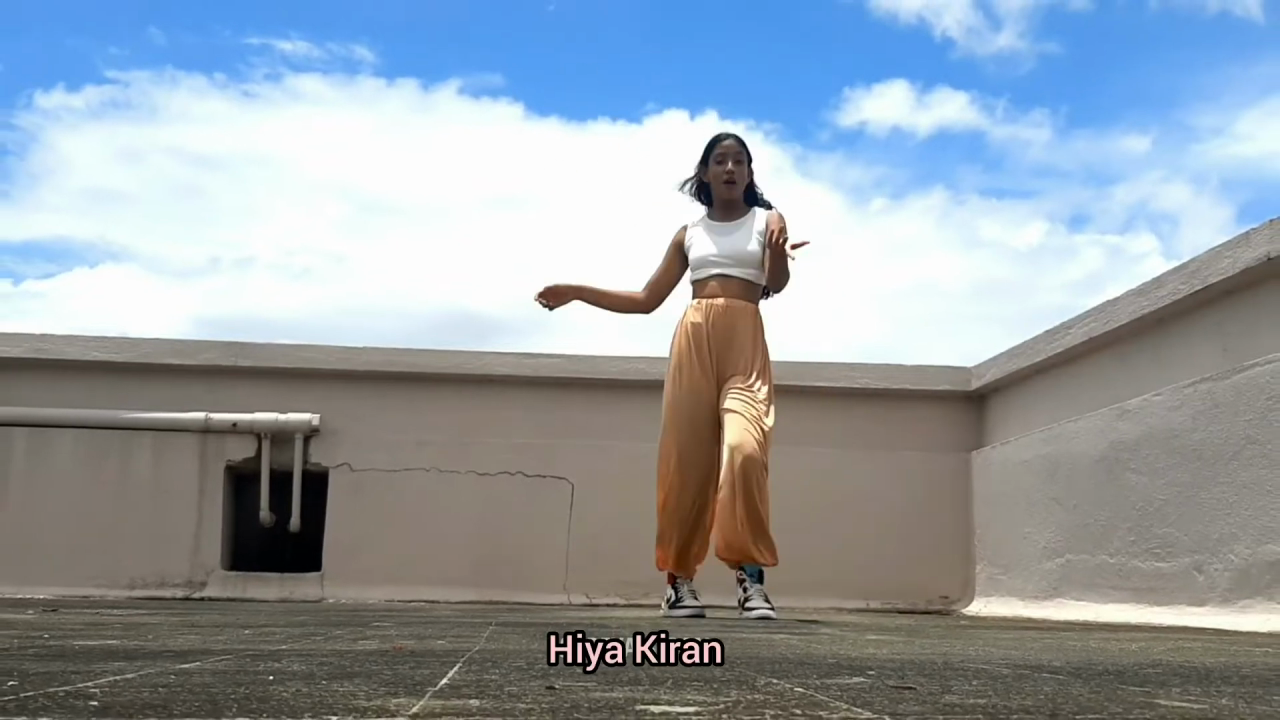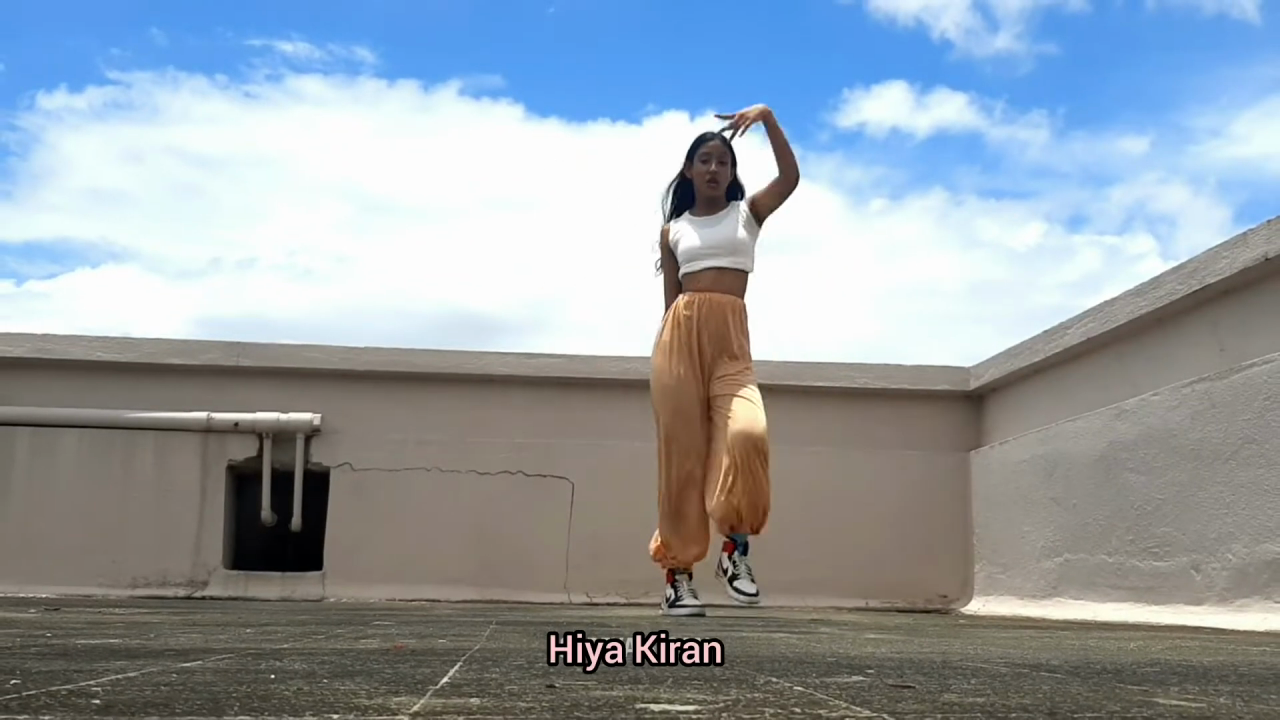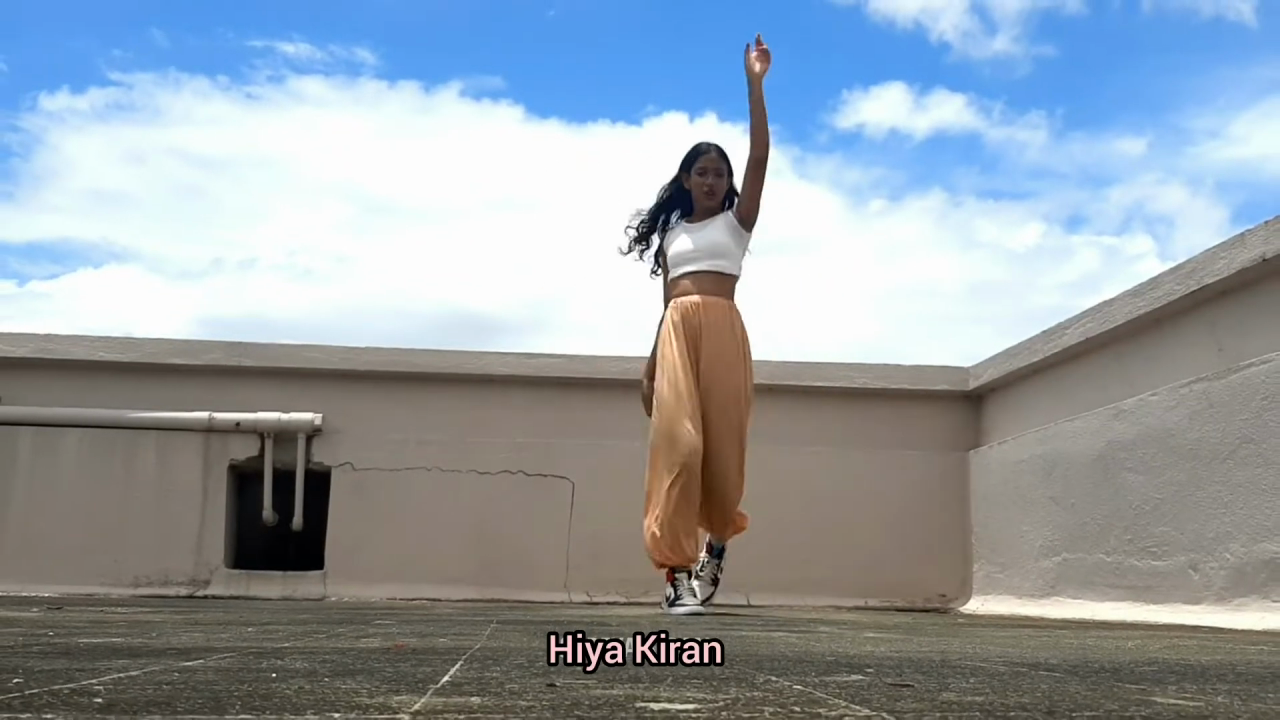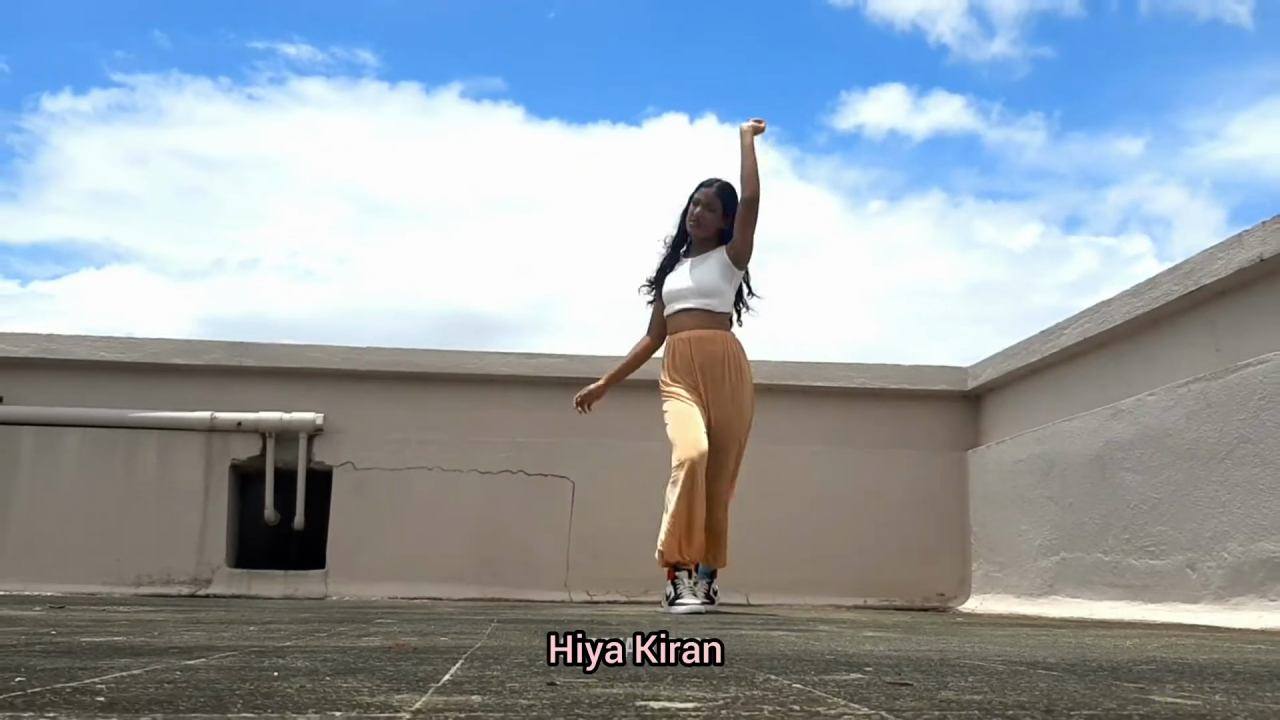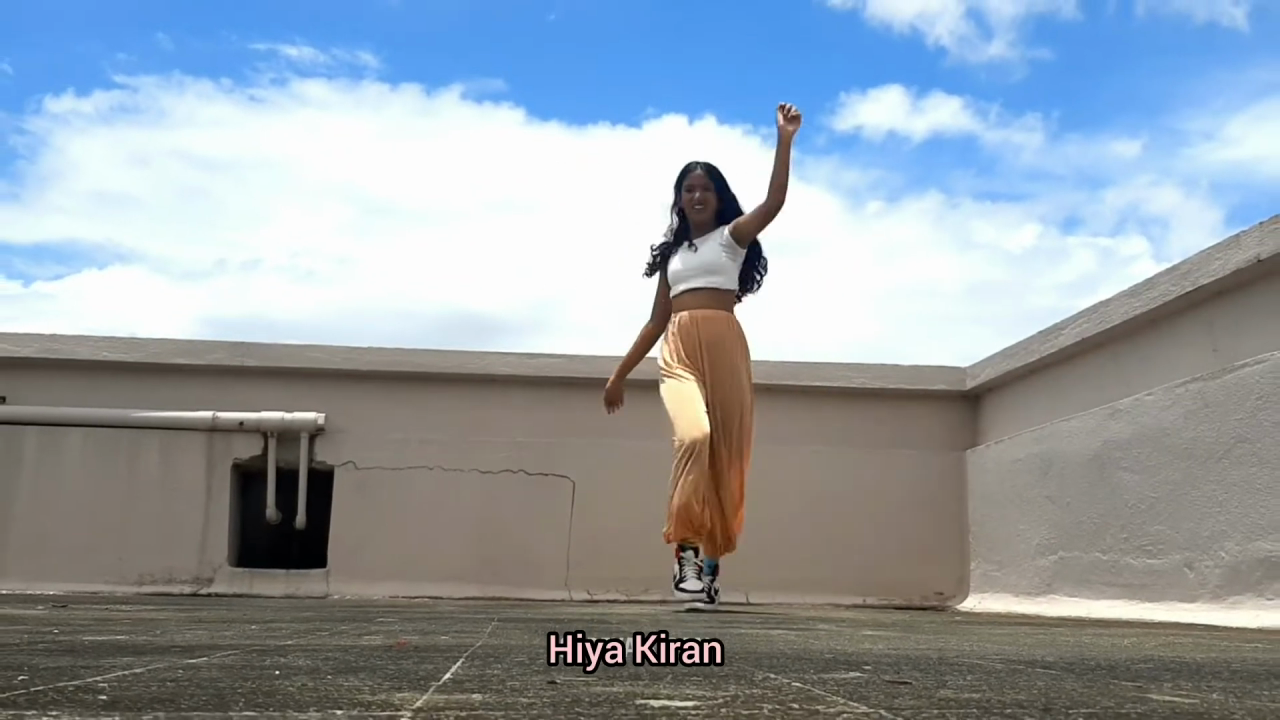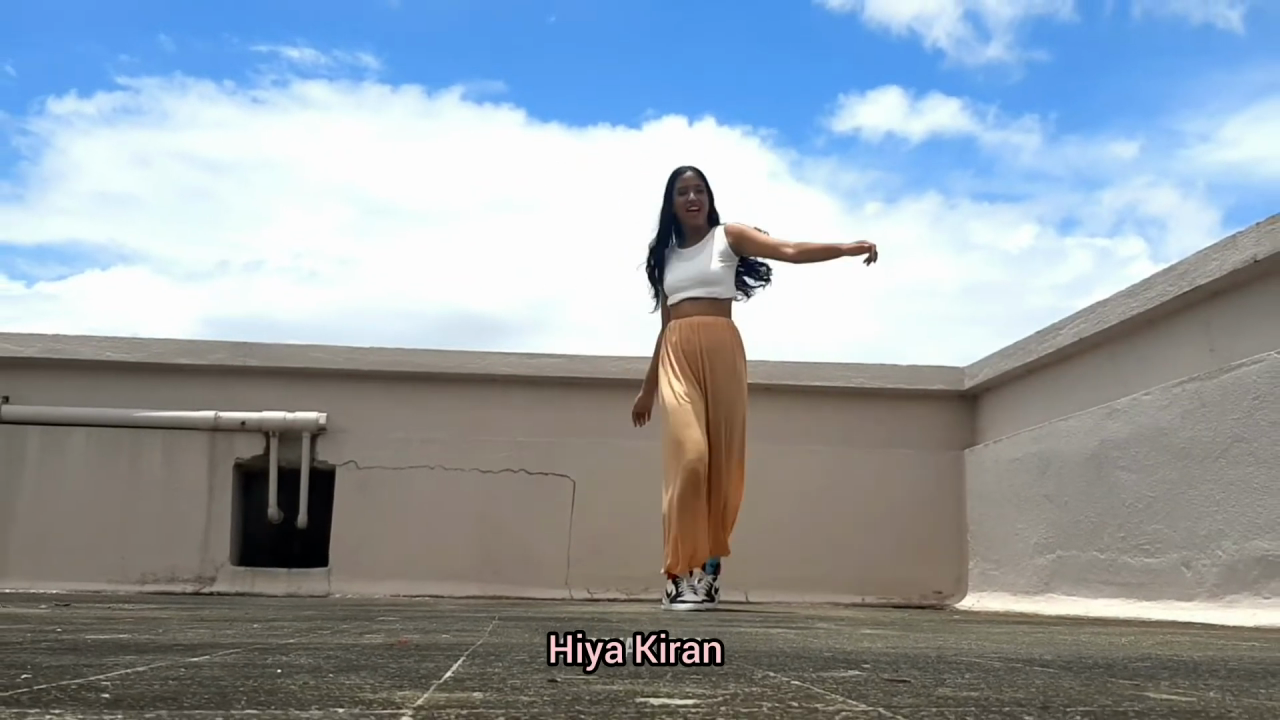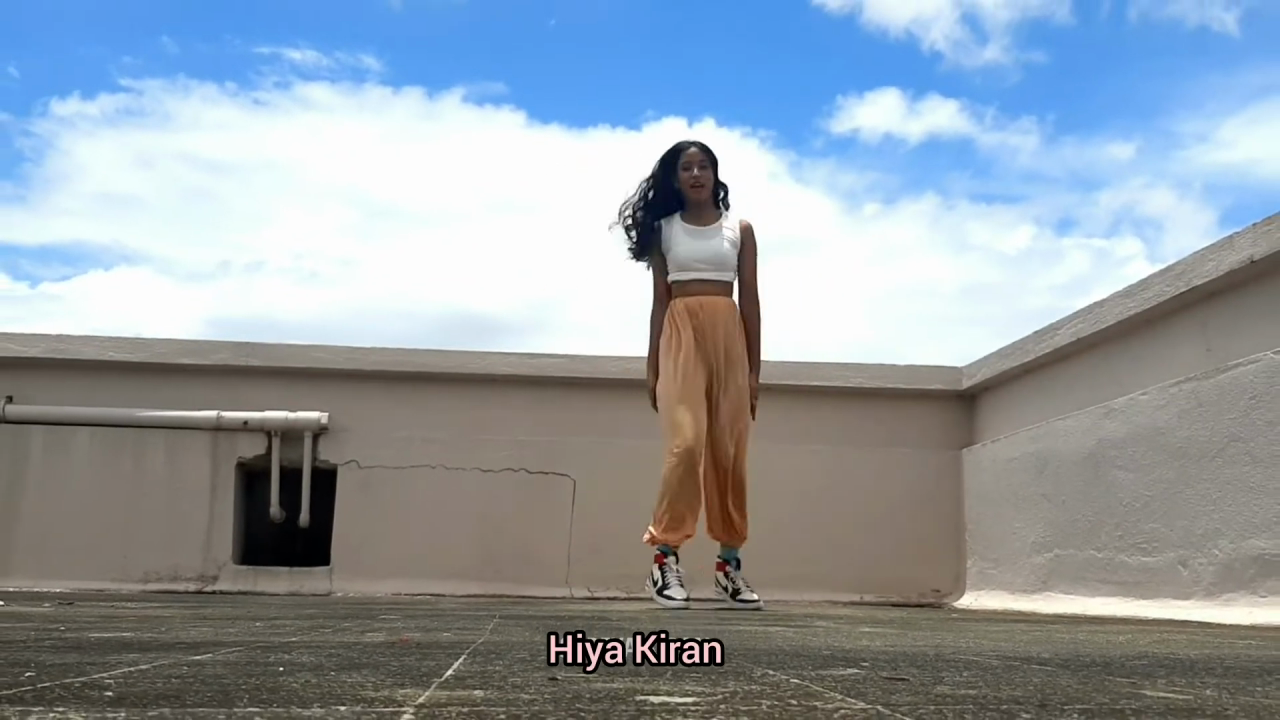
dt=0.2s
person 1, frame 1
left shoulder: (767, 220)
right shoulder: (688, 234)
left elbow: (776, 283)
right elbow: (645, 300)
left wrist: (777, 258)
right wrist: (579, 292)
left hip: (745, 340)
right hip: (694, 338)
left knee: (744, 452)
right knee: (684, 465)
left ankle: (752, 579)
right ankle: (677, 577)
person 1, frame 2
left shoulder: (751, 211)
right shoulder: (672, 229)
left elbow: (790, 177)
left wrist: (766, 117)
right wrist: (661, 358)
left hip: (732, 336)
right hip: (681, 335)
left knee: (746, 432)
right knee: (681, 453)
left ankle: (735, 547)
right ankle: (678, 575)
person 1, frame 3
left shoulder: (739, 219)
right shoulder: (670, 232)
left elbow: (760, 155)
left wrist: (754, 86)
right wrist: (649, 371)
left hip: (726, 333)
right hip: (675, 334)
left knee: (725, 447)
right knee: (680, 447)
left ankle: (716, 548)
right ankle: (677, 569)
person 1, frame 4
left shoulder: (732, 256)
right shoulder: (672, 269)
left elbow: (751, 201)
right elbow: (652, 338)
left wrist: (746, 141)
right wrist: (603, 384)
left hip: (725, 366)
right hip: (676, 373)
left knee: (718, 476)
right knee: (690, 455)
left ankle: (705, 575)
right ankle: (679, 573)
person 1, frame 5
left shoulder: (734, 236)
right shoulder: (672, 253)
left elbow: (775, 200)
right elbow: (657, 321)
left wrist: (785, 138)
right wrist: (620, 374)
left hip: (725, 345)
right hip: (678, 354)
left knee: (727, 455)
right knee: (694, 436)
left ankle: (710, 563)
right ankle: (687, 548)
person 1, frame 6
left shoulder: (731, 236)
right shoulder: (666, 257)
left elbow: (793, 251)
left wrist: (849, 248)
right wrist: (647, 389)
left hip: (724, 350)
right hip: (677, 362)
left knee: (725, 465)
right knee: (689, 460)
left ankle: (708, 568)
right ankle: (679, 575)
person 1, frame 7
left shoulder: (740, 229)
right shoulder: (664, 229)
left elbow: (751, 298)
right elbow: (660, 301)
left wrist: (755, 373)
right wrist: (654, 367)
left hip: (729, 333)
right hip: (682, 333)
left knee: (730, 453)
right knee: (686, 441)
left ankle: (729, 563)
right ankle: (665, 555)
